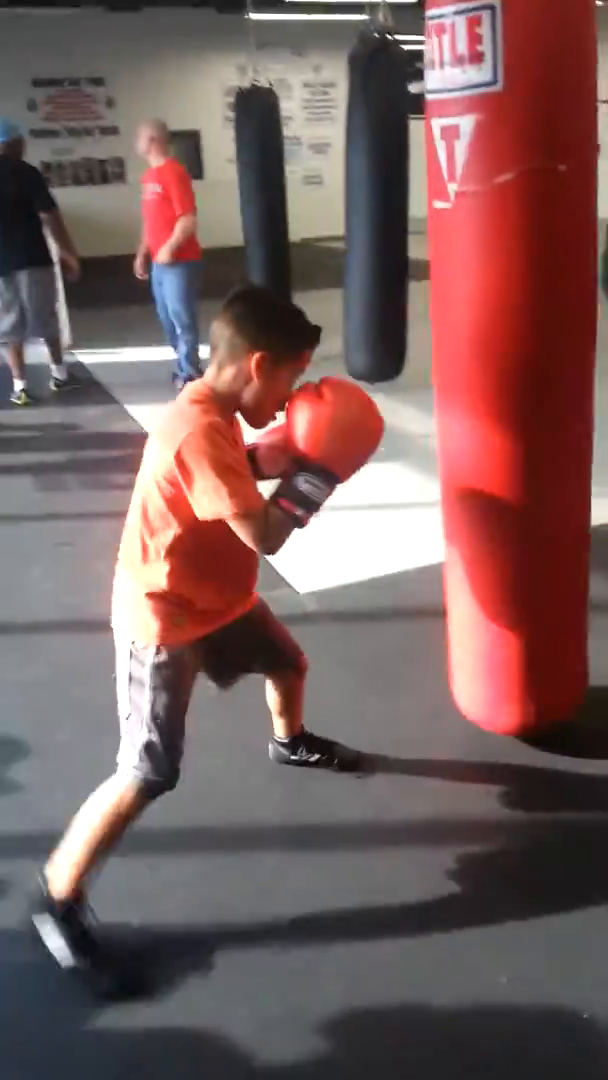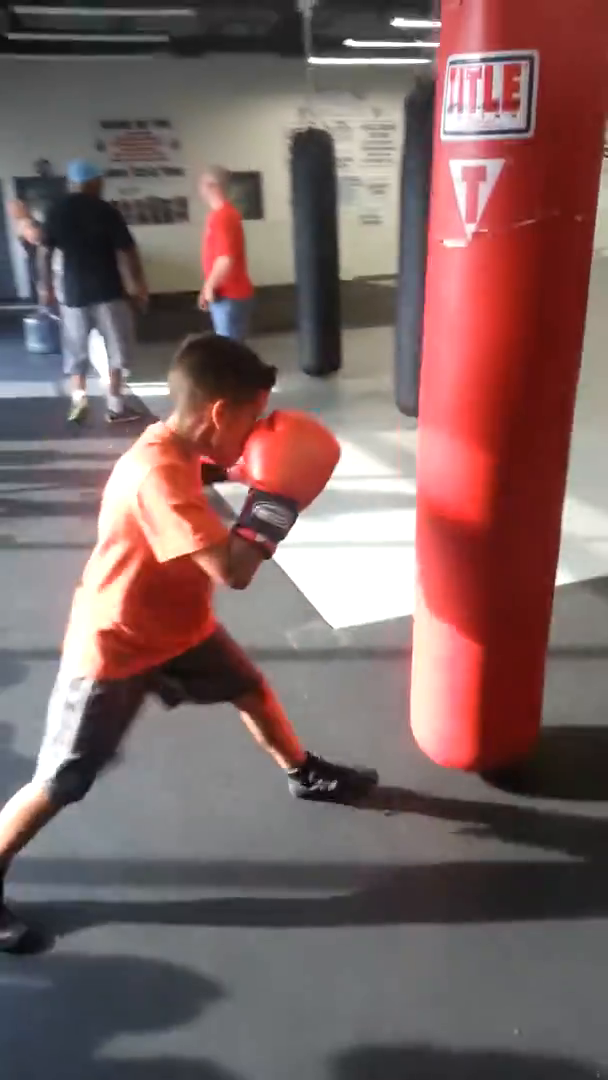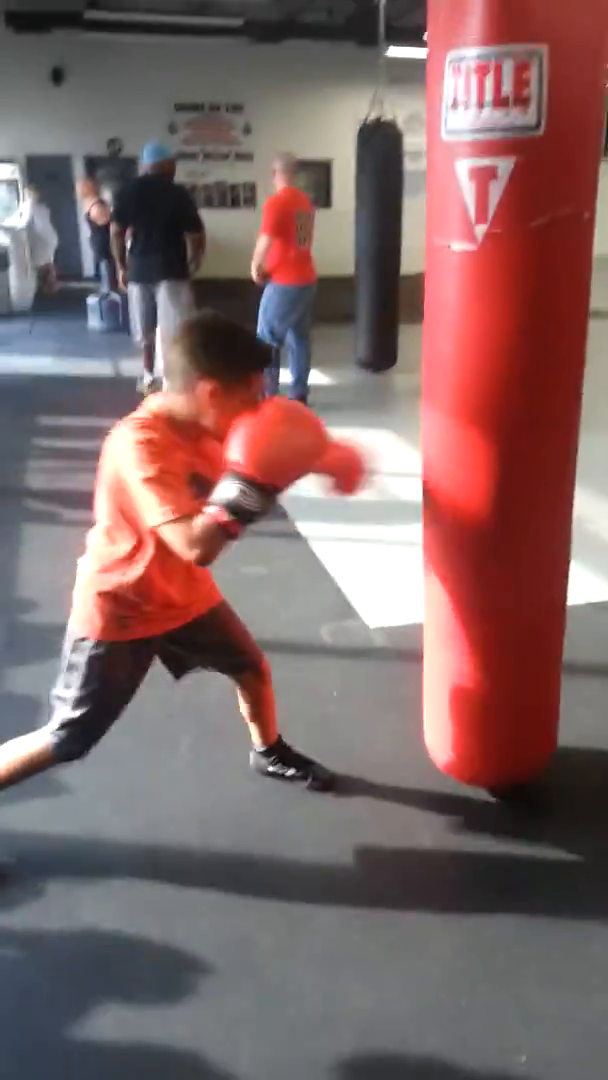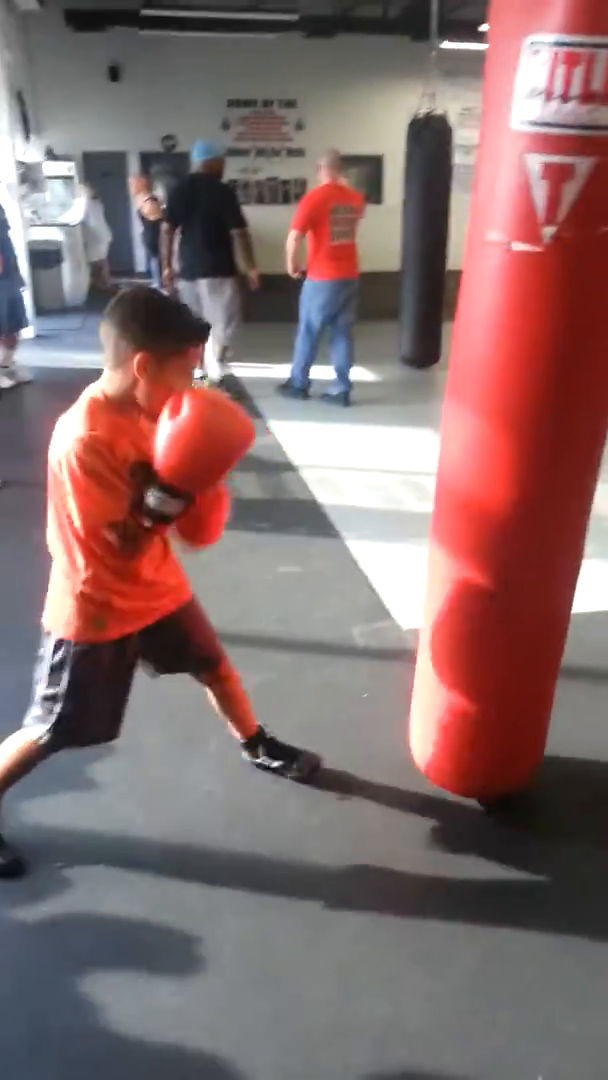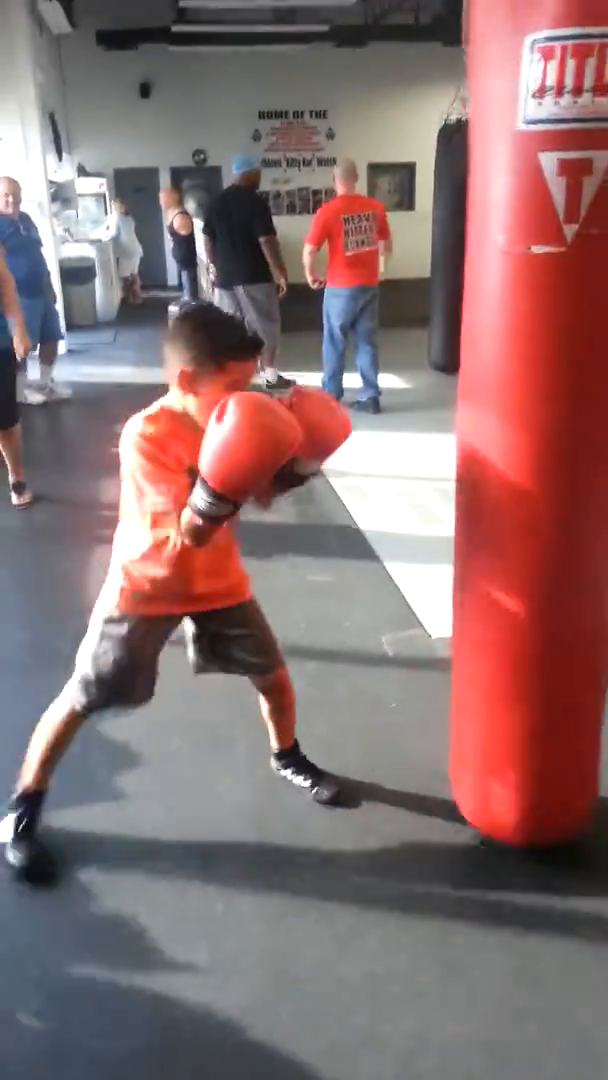
dt=0.3s
person 1, frame 1
left shoulder: (208, 411)
right shoulder: (196, 433)
left elbow: (243, 488)
right elbow: (266, 535)
left wrist: (294, 453)
right wrist: (316, 463)
left hip: (222, 598)
right hip: (162, 619)
left knee: (289, 663)
right knee: (148, 773)
left ankle: (288, 741)
right ankle: (58, 903)
person 1, frame 2
left shoulder: (176, 449)
right shoulder: (157, 473)
right elbow: (232, 569)
left wrist: (255, 469)
right wrist: (278, 495)
left hip: (180, 622)
right hip: (115, 646)
left knee: (253, 690)
right knee: (62, 781)
left ankle: (301, 772)
person 1, frame 3
left shoulder: (199, 428)
right shoulder: (141, 445)
left elbow: (213, 491)
right elbow: (194, 548)
right wrist: (253, 483)
left hip: (184, 597)
right hip: (116, 612)
left knee: (253, 669)
right knee: (63, 741)
left ankle: (270, 753)
person 1, frame 4
left shoulder: (136, 409)
right shoulder: (85, 435)
right elbow: (125, 539)
left hip: (156, 583)
right hip: (95, 606)
left knee: (214, 665)
right knee: (51, 732)
left ankle: (257, 745)
person 1, frame 5
left shoulder: (245, 424)
right shoulder: (146, 436)
left elbow: (268, 487)
right elbow: (188, 535)
left wrist: (297, 456)
right wrist: (223, 478)
left hip: (217, 582)
right hip: (145, 585)
left knee: (273, 674)
right knee: (83, 700)
left ankle: (288, 757)
